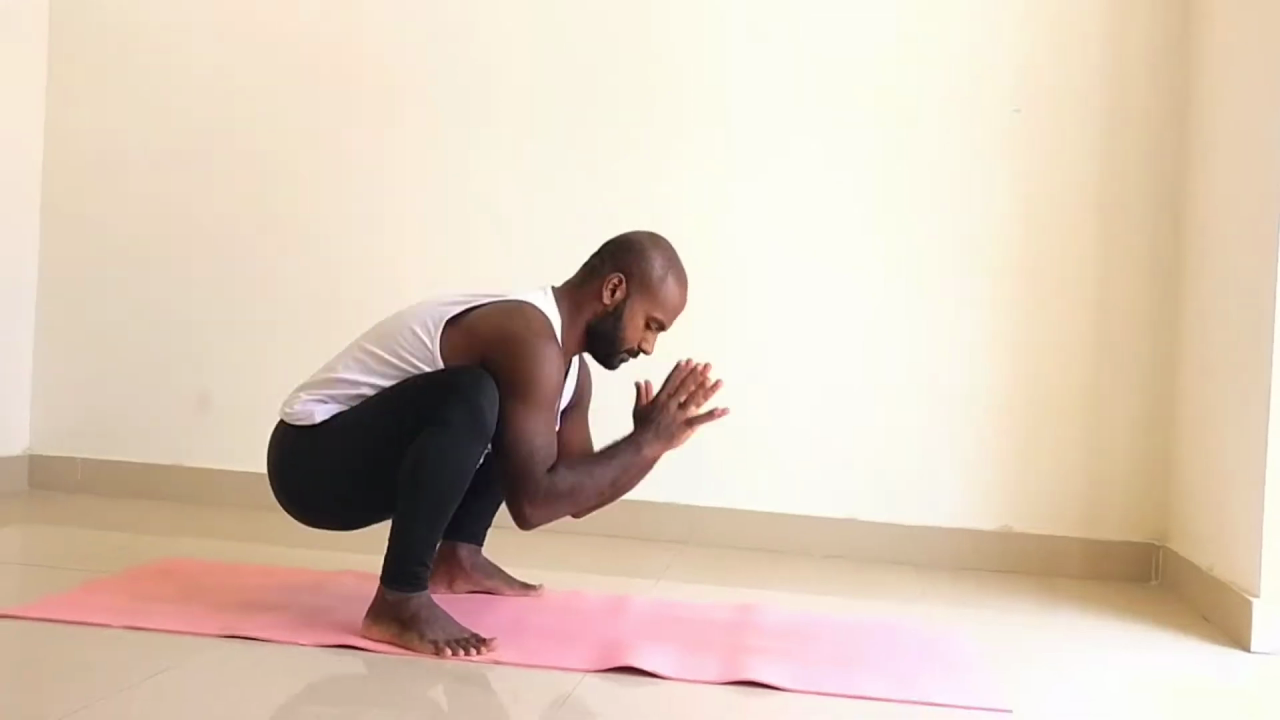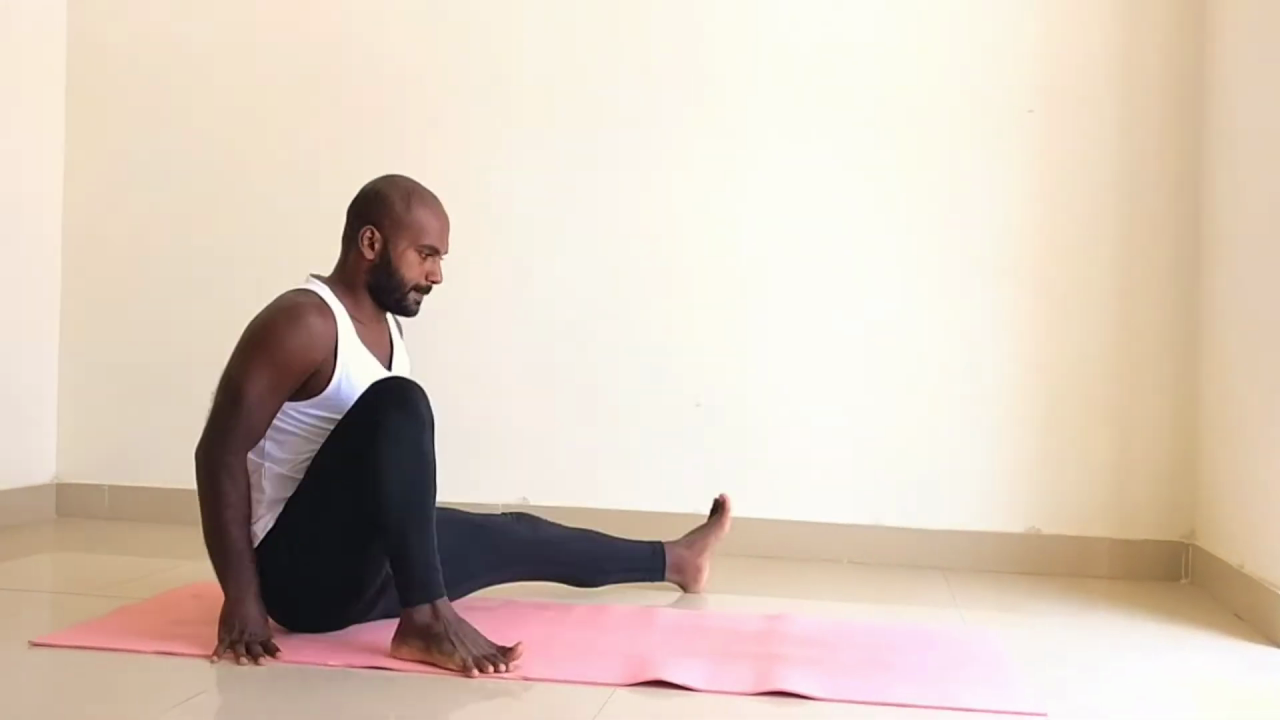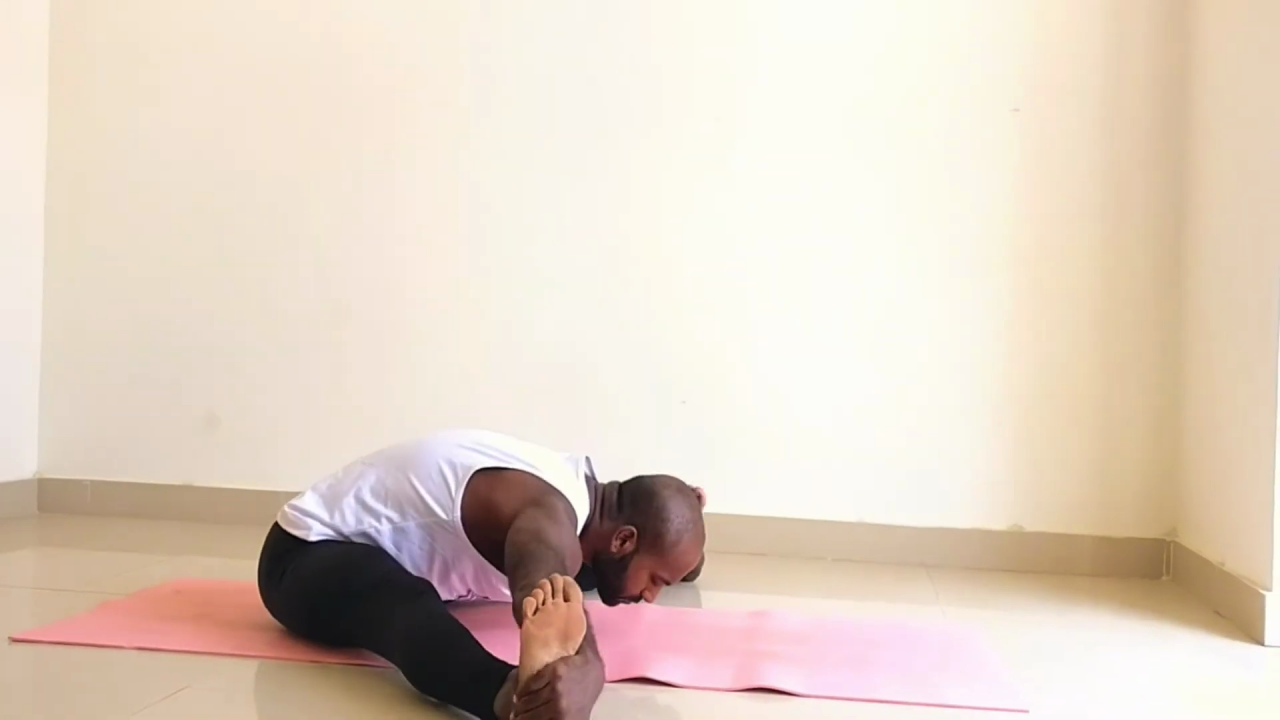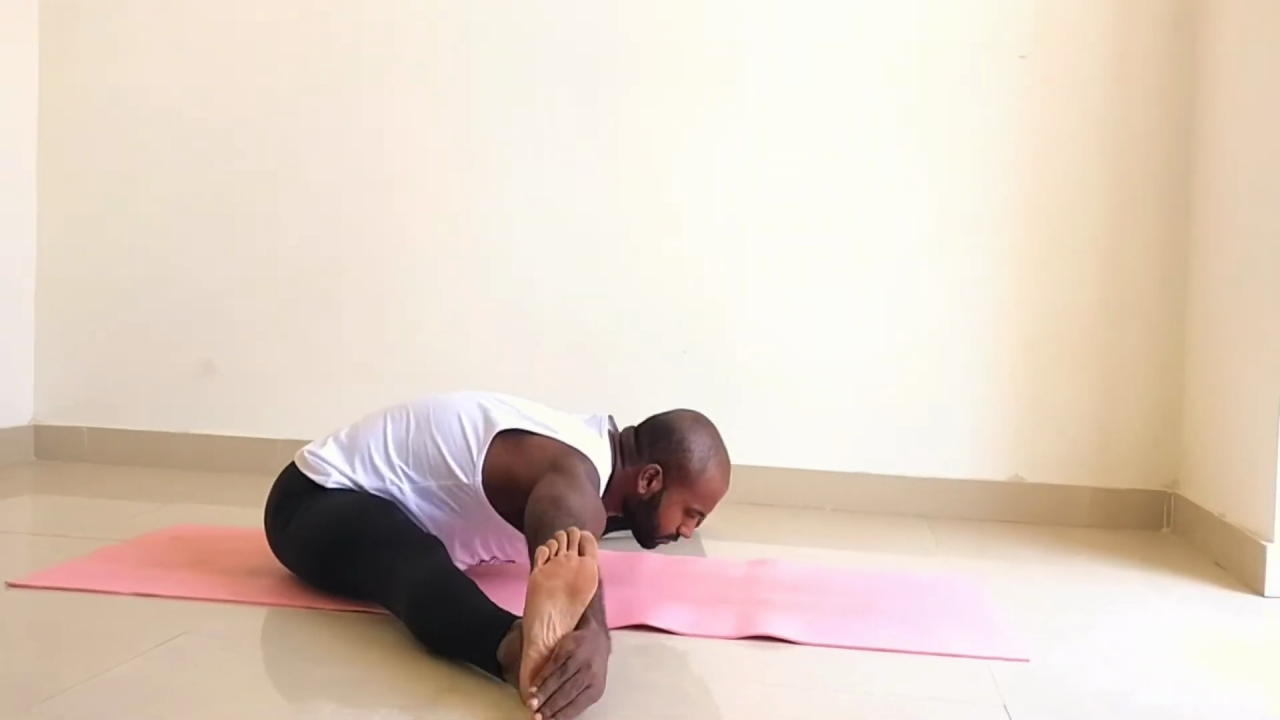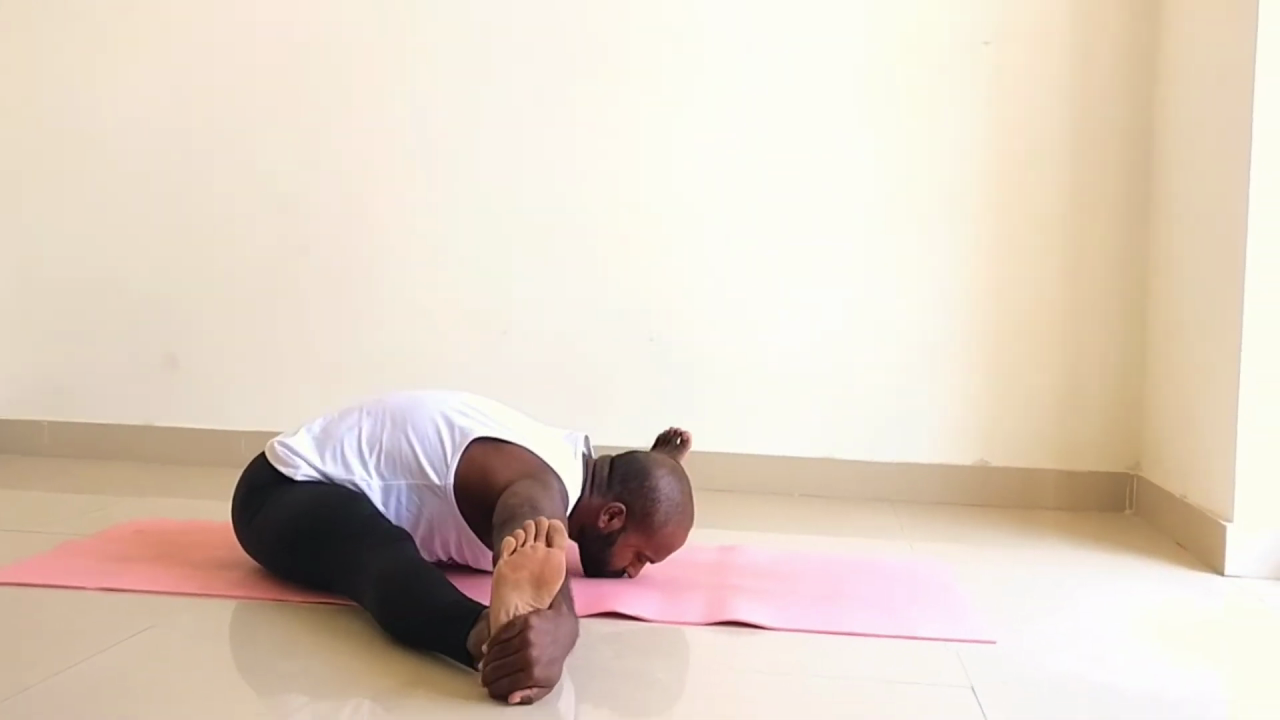
dt=1s
person 1, frame 1
left shoulder: (569, 356)
right shoulder: (532, 343)
left elbow: (582, 487)
right elbow: (532, 501)
left wrist: (650, 437)
right wrist: (648, 444)
left hip: (363, 447)
right hip: (315, 447)
right knee: (472, 401)
left ankle: (457, 555)
right ankle: (400, 599)
person 1, frame 2
left shoulder: (382, 325)
right shoulder: (304, 322)
right elbow: (219, 454)
right wrist: (241, 597)
left hip: (360, 560)
right hip: (304, 566)
left knee: (518, 537)
right knee: (403, 402)
left ankle: (669, 560)
right ankle: (430, 620)
person 1, frame 3
left shoulder: (585, 495)
right shoulder: (551, 514)
right elbow: (545, 598)
right wrist: (582, 671)
left hip: (372, 545)
right hip: (310, 552)
right knee: (406, 607)
person 1, frame 4
left shoulder: (599, 444)
right shoulder: (571, 476)
right elbow: (566, 570)
right wrist: (592, 641)
left hip: (375, 487)
right hip: (318, 497)
right knee: (416, 561)
person 1, frame 5
left shoulder: (574, 460)
right shoulder: (539, 488)
right elbow: (536, 568)
left wrist: (655, 469)
right wrist: (556, 630)
left hip: (342, 476)
right hip: (287, 489)
right knee: (383, 553)
